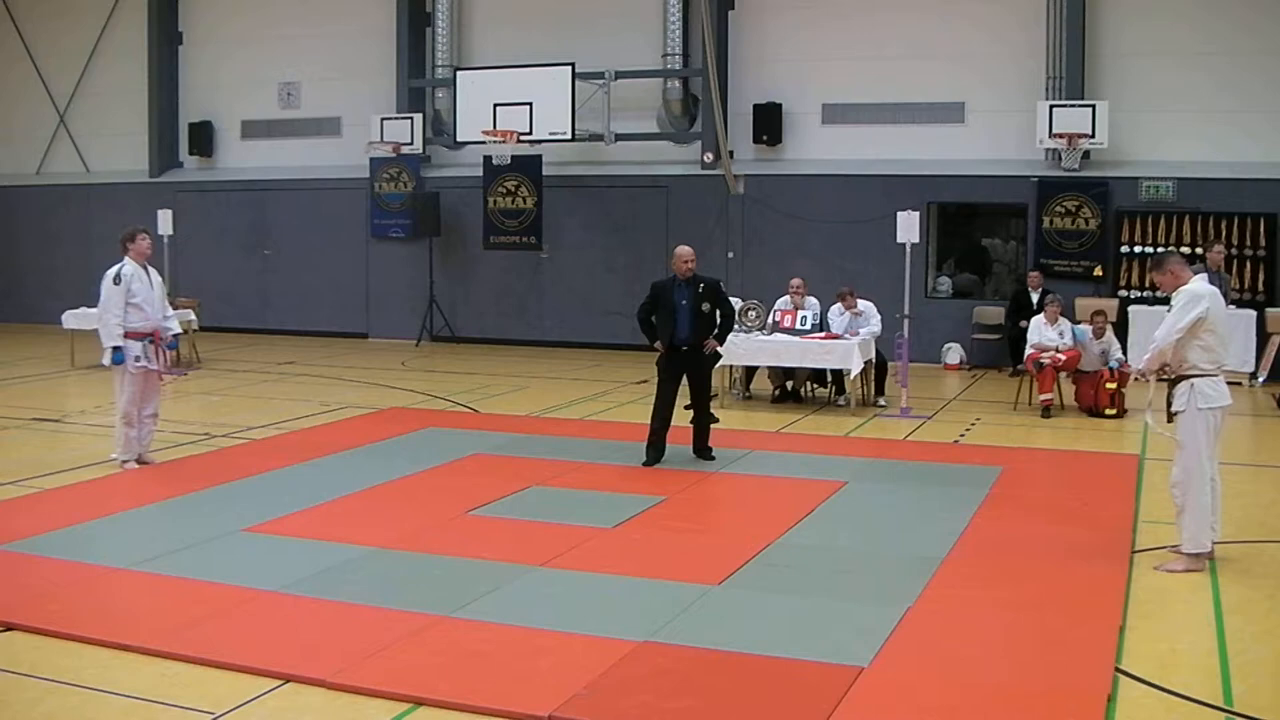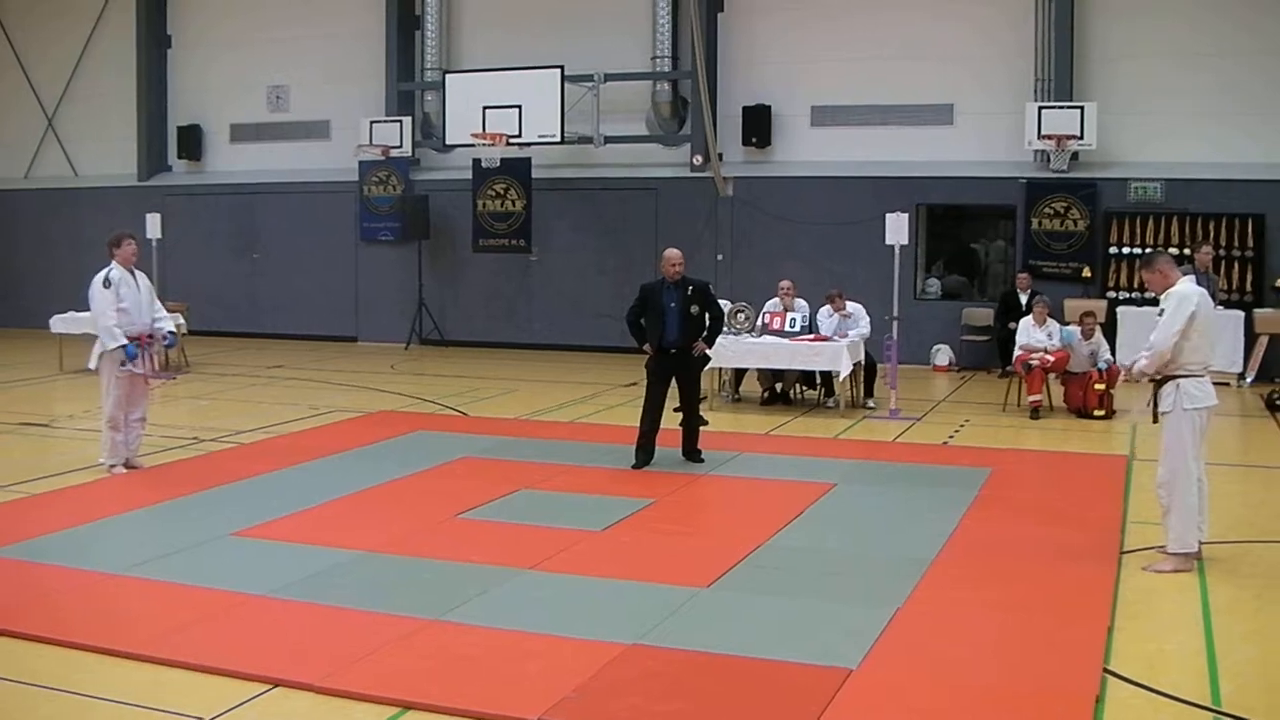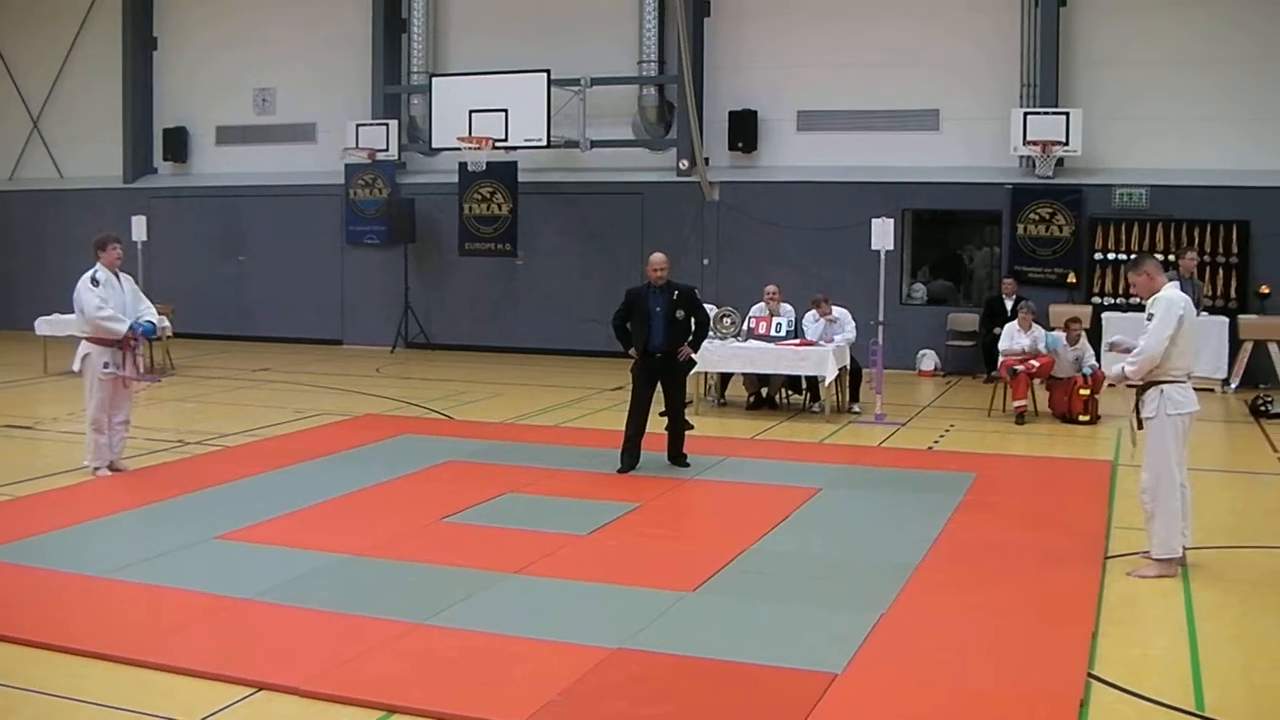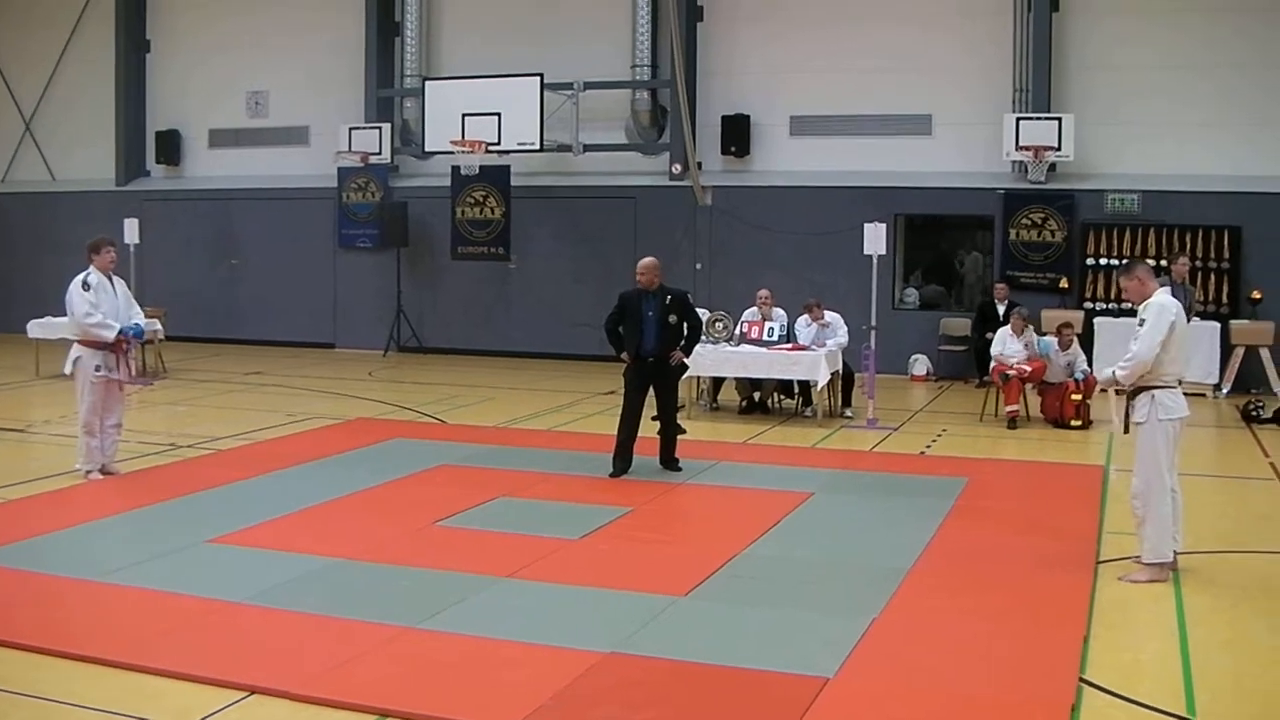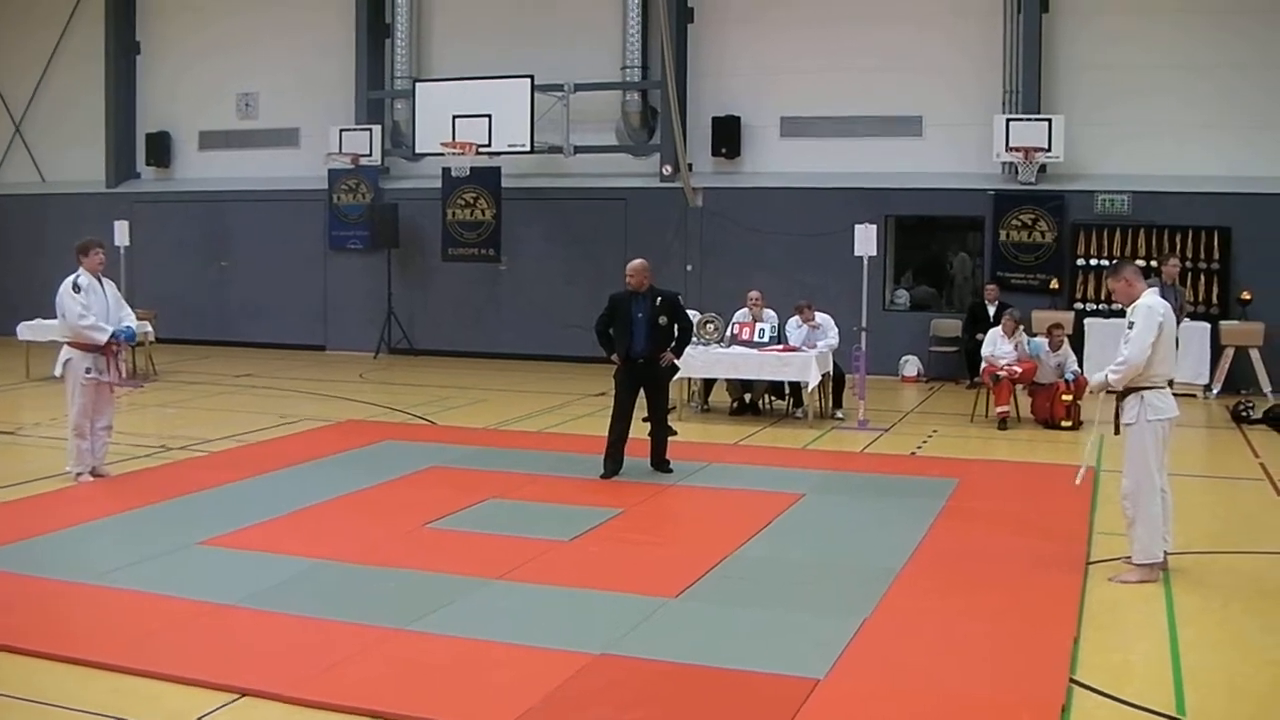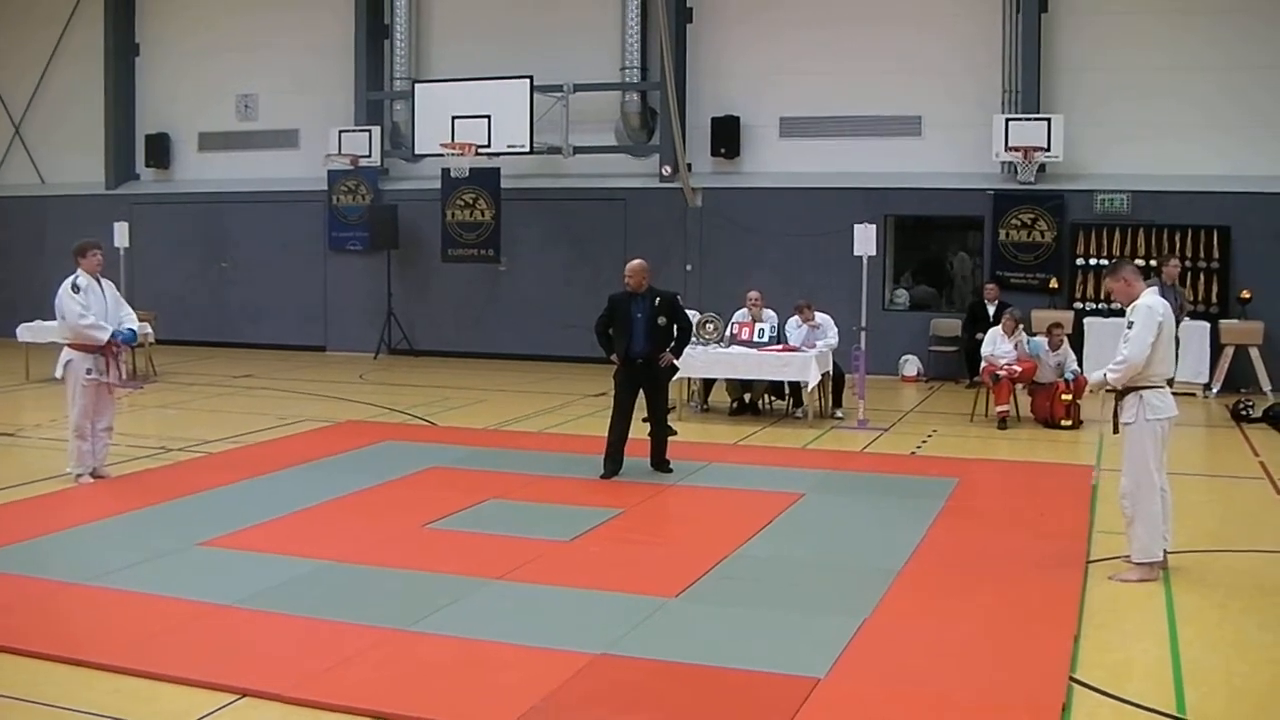
dt=0.3s
person 1, frame 1
left shoulder: (1191, 294)
right shoulder: (1209, 292)
left elbow: (1164, 338)
left wrist: (1148, 366)
right wrist: (1170, 364)
left hip: (1197, 394)
right hip: (1207, 388)
left knee: (1189, 473)
right knee: (1203, 470)
left ankle: (1194, 553)
right ankle: (1203, 541)
person 1, frame 2
left shoulder: (1179, 296)
right shoulder: (1196, 293)
left elbow: (1161, 343)
left wrist: (1139, 368)
right wrist: (1151, 363)
left hip: (1183, 393)
right hip: (1194, 389)
left knee: (1175, 474)
right knee: (1190, 470)
left ankle: (1181, 553)
right ankle: (1191, 540)
person 1, frame 3
left shoulder: (1166, 301)
right shoulder: (1176, 299)
left elbow: (1151, 351)
left wrist: (1122, 371)
right wrist: (1130, 347)
left hip: (1166, 399)
right hip: (1173, 395)
left knee: (1159, 479)
right knee: (1172, 475)
left ankle: (1165, 559)
right ankle: (1174, 546)
person 1, frame 4
left shoulder: (1158, 307)
right shoulder: (1167, 305)
left elbow: (1143, 356)
left wrist: (1113, 375)
right wrist: (1124, 376)
left hip: (1157, 404)
right hip: (1163, 401)
left knee: (1150, 484)
right knee: (1164, 481)
left ankle: (1157, 563)
right ankle: (1166, 551)
person 1, frame 5
left shoulder: (1145, 308)
right shoulder: (1156, 306)
left elbow: (1134, 359)
left wrist: (1104, 380)
right wrist: (1113, 379)
left hip: (1146, 405)
right hip: (1153, 400)
left knee: (1140, 485)
right knee: (1154, 481)
left ankle: (1147, 564)
right ankle: (1156, 551)
person 1, frame 6
left shoulder: (1145, 308)
right shoulder: (1154, 305)
left elbow: (1133, 358)
left wrist: (1104, 378)
right wrist: (1113, 377)
left hip: (1145, 404)
right hip: (1152, 400)
left knee: (1139, 484)
right knee: (1153, 479)
left ankle: (1147, 562)
right ankle: (1156, 550)
person 2, frame 1
left shoulder: (153, 274)
right shoulder: (119, 274)
left elbow: (164, 308)
right elbow: (110, 314)
left wrist: (171, 333)
right wrist: (115, 347)
left hip: (151, 347)
right hip: (130, 347)
left knee: (149, 404)
right knee: (128, 405)
left ankle: (141, 451)
right ankle: (126, 455)
person 2, frame 2
left shoulder: (141, 278)
right shoulder: (107, 278)
left elbow: (155, 309)
right elbow: (104, 317)
left wrist: (167, 331)
right wrist: (122, 346)
left hip: (139, 350)
right hip: (118, 350)
left knee: (137, 408)
right knee: (115, 408)
left ankle: (130, 455)
right ankle: (114, 459)
person 2, frame 3
left shoulder: (126, 280)
right shoulder: (91, 280)
left elbow: (144, 306)
right elbow: (97, 313)
left wrist: (148, 323)
right wrist: (129, 326)
left hip: (122, 352)
right hip: (99, 352)
left knee: (121, 409)
right knee: (99, 411)
left ankle: (114, 457)
right ankle: (98, 462)
person 2, frame 4
left shoulder: (119, 283)
right shoulder: (84, 283)
left elbow: (134, 311)
right elbow: (86, 318)
left wrist: (136, 327)
right wrist: (119, 331)
left hip: (114, 356)
right hip: (91, 355)
left knee: (113, 413)
right knee: (90, 414)
left ankle: (106, 460)
right ankle: (90, 465)
person 2, frame 5
left shoulder: (108, 285)
right shoulder: (74, 285)
left elbow: (125, 313)
right elbow: (79, 321)
left wrist: (127, 330)
right wrist: (111, 334)
left hip: (104, 357)
right hip: (81, 358)
left knee: (103, 415)
right knee: (81, 416)
left ankle: (97, 463)
right ankle: (80, 467)
person 2, frame 6
left shoulder: (107, 286)
right shoulder: (72, 286)
left elbow: (125, 312)
right elbow: (79, 320)
left wrist: (129, 331)
right wrist: (111, 334)
left hip: (104, 358)
right hip: (81, 359)
left knee: (104, 416)
right knee: (81, 417)
left ankle: (97, 464)
right ankle: (81, 468)
person 3, frame 1
left shoulder: (710, 286)
right shoulder: (660, 288)
left elbow: (729, 313)
right elbow: (642, 314)
left wrist: (718, 339)
right wrist: (654, 339)
left hip: (700, 353)
right hip: (671, 354)
left knee: (701, 404)
right knee: (662, 405)
left ankle: (702, 448)
right ankle: (655, 451)
person 3, frame 2
left shoulder: (699, 288)
right shoulder: (649, 290)
left elbow: (718, 315)
right elbow: (632, 317)
left wrist: (707, 341)
right wrist: (643, 342)
left hip: (689, 356)
right hip: (660, 356)
left knee: (691, 407)
right knee: (651, 407)
left ankle: (691, 450)
right ankle: (644, 453)
person 3, frame 3
left shoulder: (685, 293)
right shoulder: (634, 294)
left elbow: (703, 320)
right elbow: (617, 321)
left wrist: (692, 346)
right wrist: (629, 346)
left hip: (674, 360)
right hip: (645, 360)
left knee: (676, 411)
right knee: (637, 411)
left ankle: (676, 455)
right ankle: (629, 458)
person 3, frame 4
left shoulder: (677, 297)
right shoulder: (627, 298)
left elbow: (696, 325)
right elbow: (610, 325)
left wrist: (685, 350)
right wrist: (621, 350)
left hip: (666, 365)
right hip: (637, 365)
left knee: (668, 415)
right knee: (629, 415)
left ankle: (668, 459)
right ankle: (621, 462)
person 3, frame 5
left shoulder: (668, 299)
right shoulder: (617, 300)
left elbow: (686, 326)
right elbow: (600, 327)
left wrist: (675, 352)
right wrist: (611, 352)
left hip: (656, 366)
right hip: (628, 366)
left knee: (659, 417)
right knee: (620, 417)
left ankle: (659, 461)
right ankle: (612, 464)
person 3, frame 6
left shoulder: (667, 299)
right shoulder: (617, 300)
left elbow: (686, 326)
right elbow: (600, 327)
left wrist: (674, 352)
right wrist: (610, 352)
left hip: (655, 366)
right hip: (627, 366)
left knee: (659, 417)
right knee: (619, 417)
left ankle: (659, 460)
right ankle: (612, 464)
